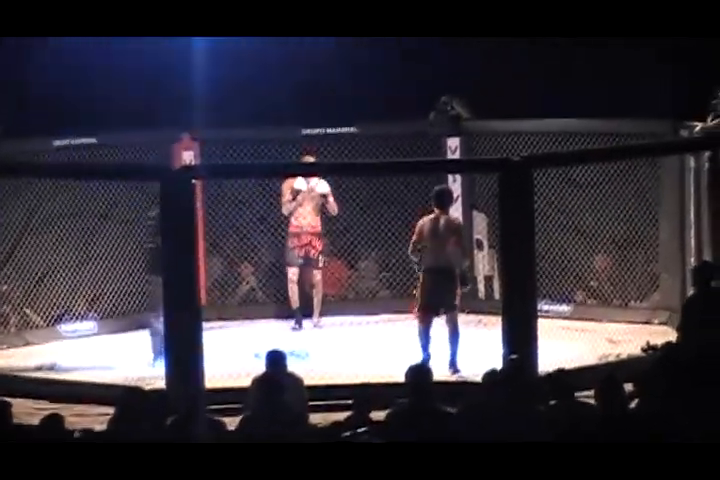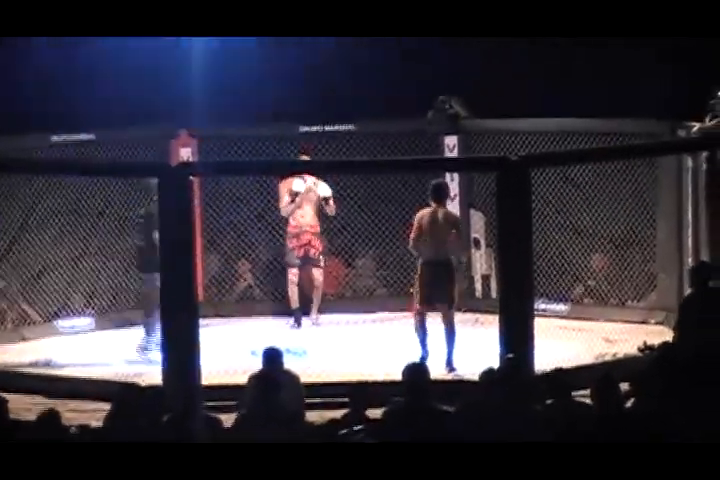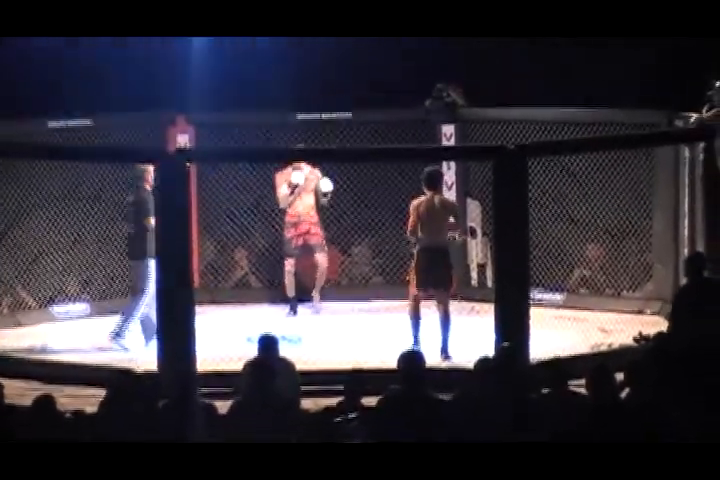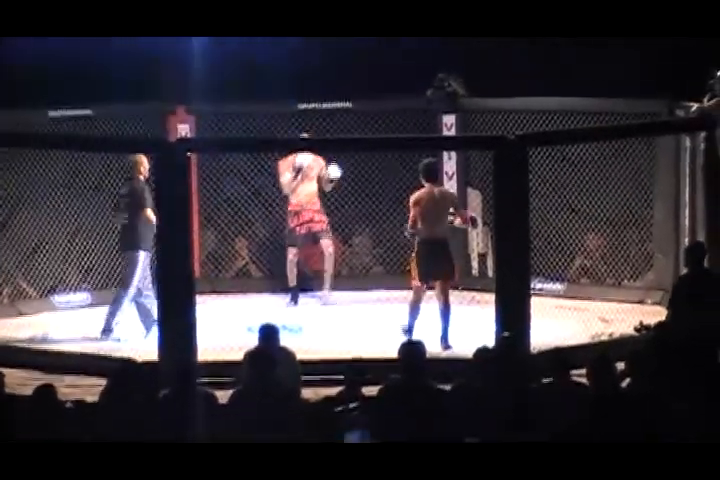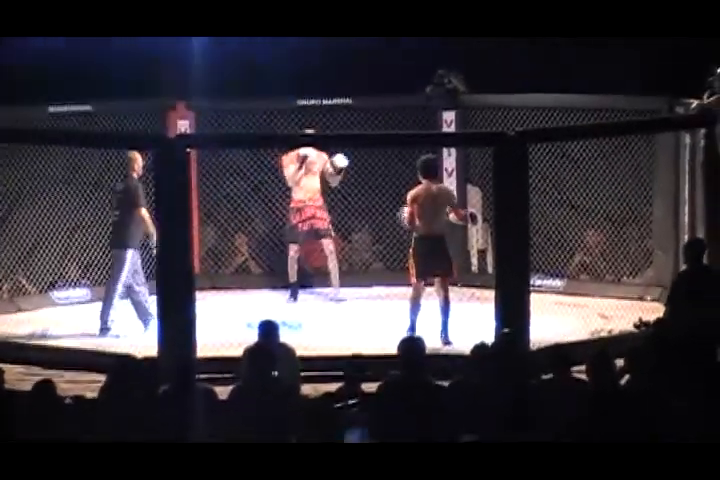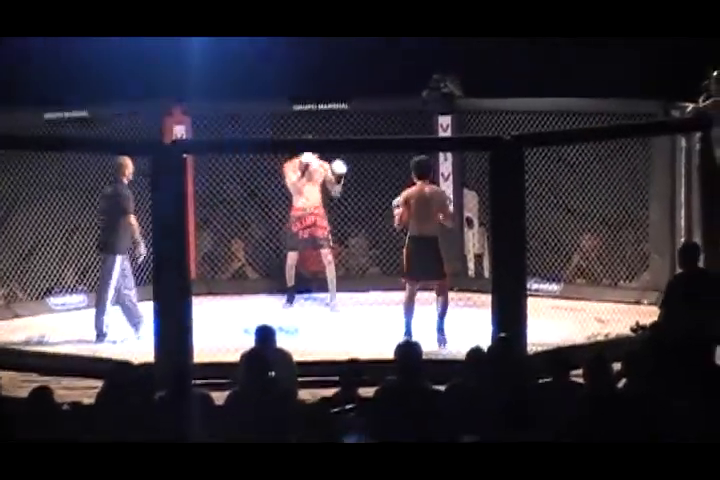
dt=0.1s
person 1, frame 1
left shoulder: (423, 223)
right shoulder: (455, 225)
left elbow: (412, 251)
right elbow: (462, 256)
right wrist: (460, 270)
left hip: (429, 275)
right hip: (448, 275)
left knee: (424, 321)
right knee: (452, 321)
left ankle: (426, 356)
right ankle: (452, 363)
person 1, frame 2
left shoulder: (421, 216)
right shoulder: (453, 218)
left elbow: (413, 245)
right elbow: (459, 248)
left hip: (427, 268)
right hip: (445, 268)
left knee: (420, 314)
right knee: (448, 318)
left ankle: (424, 352)
right ankle: (449, 361)
person 1, frame 3
left shoulder: (417, 204)
right shoulder: (450, 205)
left elbow: (411, 232)
right elbow: (460, 232)
left wrist: (419, 239)
left hip: (423, 255)
right hip: (442, 255)
left knee: (415, 300)
right knee: (443, 304)
left ankle: (416, 342)
right ankle: (443, 349)
person 1, frame 4
left shoulder: (417, 197)
right shoulder: (449, 196)
left elbow: (412, 226)
right elbow: (465, 220)
left wrist: (410, 232)
left hip: (423, 247)
right hip: (442, 247)
left knee: (417, 292)
right knee: (443, 294)
left ankle: (410, 329)
right ankle: (444, 338)
person 1, frame 5
left shoulder: (414, 194)
right shoulder: (446, 192)
left elbow: (409, 223)
right elbow: (461, 219)
left wrist: (406, 215)
left hip: (421, 243)
right hip: (440, 243)
left knee: (417, 288)
right knee: (443, 290)
left ankle: (412, 329)
right ankle: (444, 332)
person 1, frame 6
left shoulder: (408, 195)
right shoulder: (439, 194)
left elbow: (399, 224)
right elbow: (449, 221)
left wrist: (398, 209)
left hip: (414, 244)
right hip: (432, 245)
left knee: (410, 291)
right knee: (442, 290)
left ankle: (408, 333)
right ankle: (440, 327)
person 2, frame 1
left shoulder: (153, 214)
left hip: (153, 269)
right hip: (162, 270)
left knee: (156, 312)
left ankle: (159, 354)
right ankle: (161, 353)
person 2, frame 2
left shoulder: (146, 210)
right shoulder: (156, 210)
right elbow: (157, 236)
left hip: (145, 266)
right hip: (156, 267)
left knee: (150, 308)
right knee: (159, 308)
left ankle: (154, 346)
right ankle: (147, 346)
person 2, frame 3
left shoulder: (134, 197)
right shoulder: (145, 197)
left elbow: (131, 224)
right elbow: (149, 222)
left hip: (135, 251)
right hip: (145, 253)
left knee: (145, 295)
right knee: (143, 296)
left ankle: (151, 336)
right ankle: (119, 333)
person 2, frame 4
left shoulder: (125, 188)
right shoulder: (141, 187)
left elbow: (118, 216)
right elbow: (148, 213)
right wrist: (156, 225)
left hip: (128, 243)
right hip: (138, 245)
left knee: (144, 287)
right knee: (128, 288)
left ankle: (151, 325)
right ankle: (108, 328)
person 2, frame 5
left shoulder: (119, 187)
right shoulder: (134, 186)
left elbow: (115, 214)
right elbow: (141, 213)
right wrist: (153, 233)
left hip: (125, 242)
right hip: (126, 243)
left knee: (137, 283)
right knee: (116, 285)
left ankle: (148, 321)
right ankle: (105, 326)
person 2, frame 6
left shoulder: (109, 190)
right shoulder: (123, 192)
right elbow: (130, 220)
right wrist: (140, 243)
left hip: (114, 247)
right hip: (115, 248)
left knee: (126, 287)
right knee: (107, 290)
left ankle: (138, 325)
right ankle: (101, 333)
person 3, frame 1
left shoulder: (321, 184)
right shoulder: (289, 183)
left elbow: (334, 212)
right elbow: (284, 210)
left wrist: (327, 197)
right wrist: (296, 196)
left hip: (315, 234)
right hip: (296, 234)
left knee: (317, 279)
right knee: (292, 276)
left ankle: (316, 317)
right ankle: (298, 319)
person 3, frame 2
left shoulder: (319, 185)
right shoulder: (286, 185)
left elbow: (331, 212)
right elbow: (283, 212)
left wrist: (327, 200)
right wrist: (295, 198)
left hip: (313, 233)
right hip: (294, 234)
left knee: (318, 279)
right knee: (292, 278)
left ankle: (314, 313)
right ankle: (297, 317)
person 3, frame 3
left shoulder: (315, 174)
right shoulder: (282, 176)
left elbow: (323, 200)
right elbow: (282, 203)
left wrist: (326, 194)
right wrist: (294, 189)
left hip: (312, 221)
right hip: (293, 223)
left knee: (323, 263)
right knee: (289, 267)
left ankle: (316, 294)
right ankle: (292, 306)
person 3, frame 4
left shoulder: (318, 162)
right shoulder: (285, 163)
left elbow: (327, 187)
right elbow: (286, 189)
left wrist: (332, 180)
right wrist: (298, 173)
left hip: (315, 210)
right hip: (296, 212)
left knee: (329, 250)
right knee: (291, 256)
left ankle: (326, 290)
right ankle: (294, 295)
person 3, frame 5
left shoulder: (322, 157)
right shoulder: (288, 158)
left elbow: (333, 182)
right elbow: (291, 182)
left wrist: (339, 172)
right wrist: (303, 163)
left hip: (317, 206)
right hip: (298, 207)
left knee: (329, 247)
right knee: (293, 252)
left ankle: (335, 291)
right ankle: (294, 291)
person 3, frame 6
left shoulder: (323, 166)
right shoulder: (291, 166)
left elbow: (335, 192)
right elbow: (294, 190)
left wrist: (338, 180)
right wrist: (304, 171)
left hip: (318, 214)
right hip: (298, 215)
left knee: (328, 257)
right knee: (291, 260)
left ankle: (333, 299)
right ankle: (290, 295)
